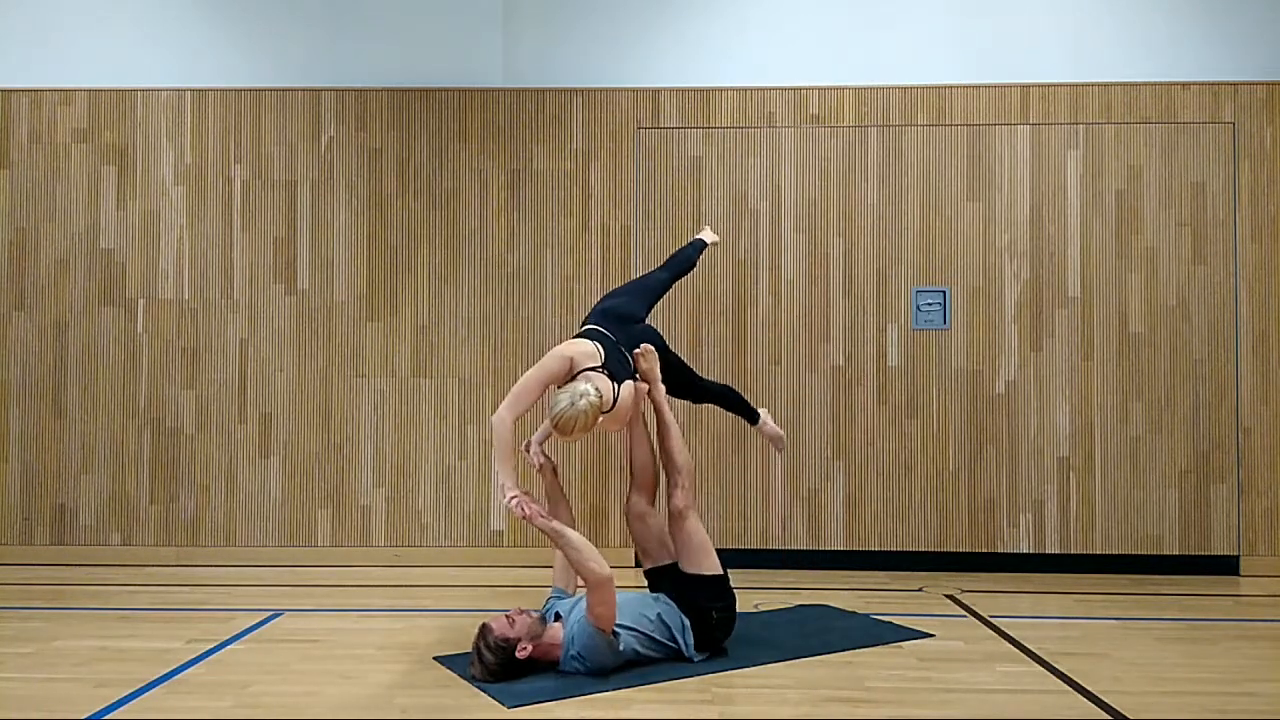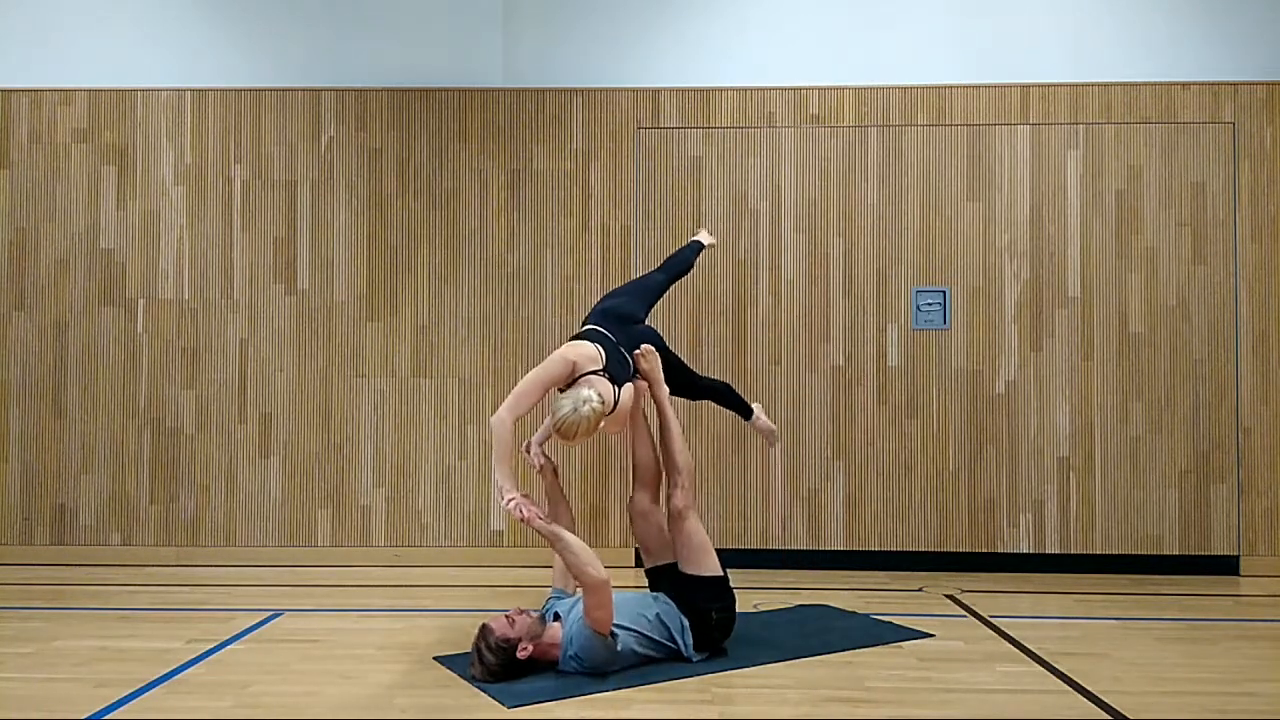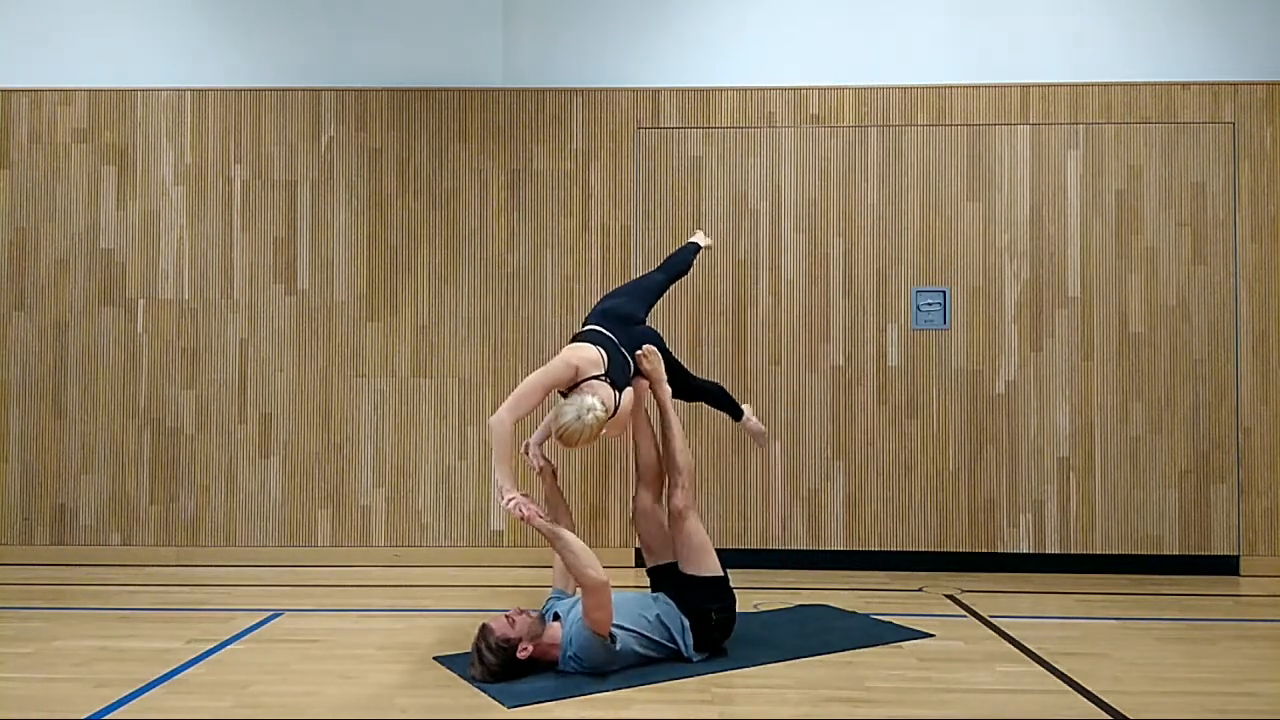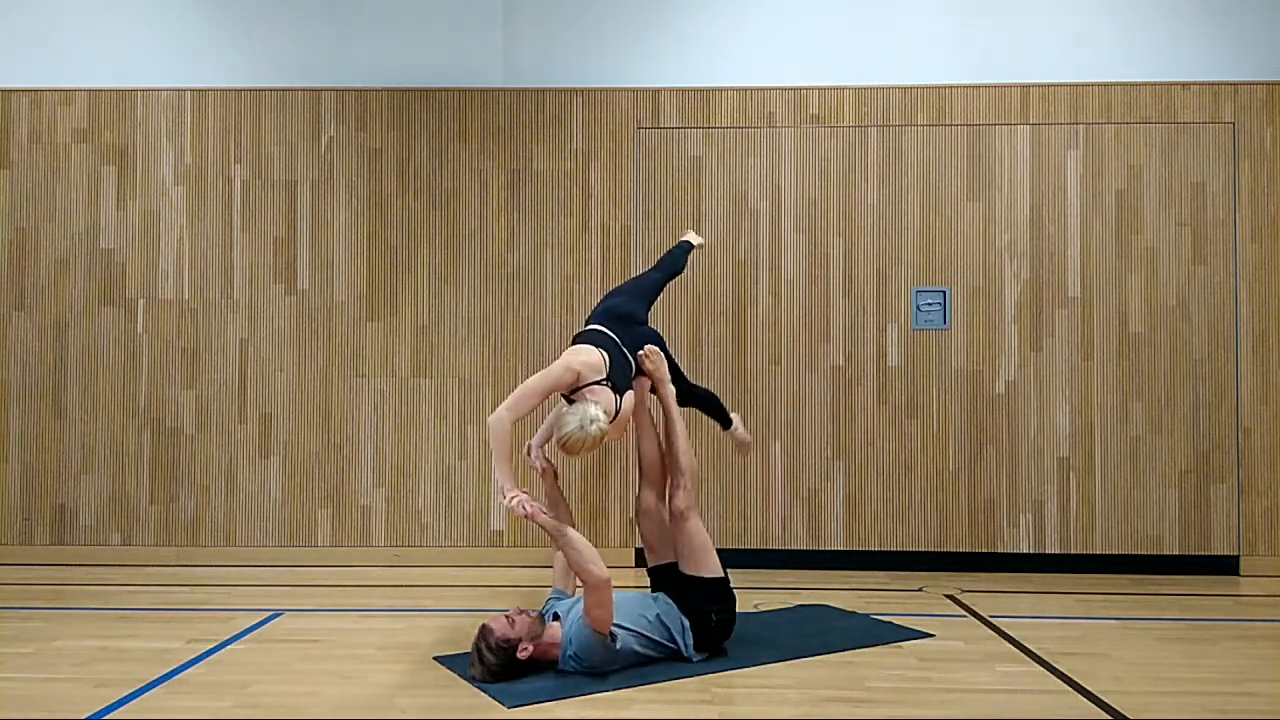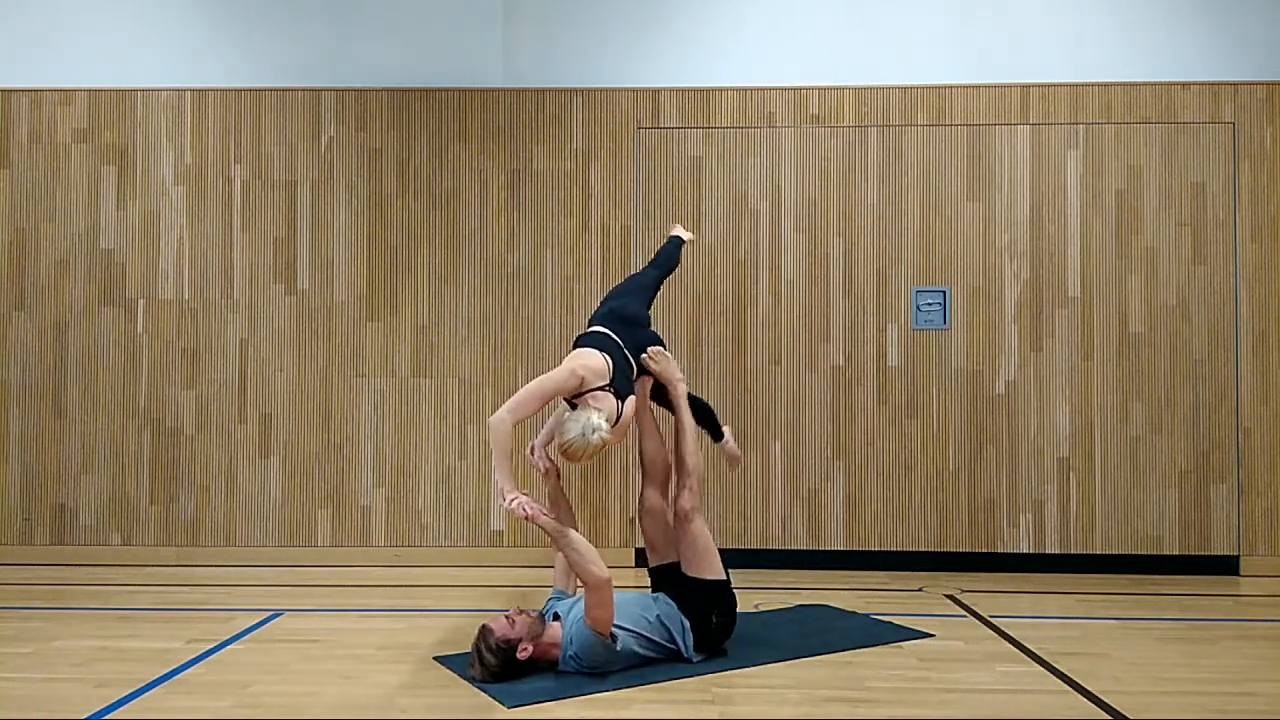
dt=0.1s
person 1, frame 1
left shoulder: (554, 615)
right shoulder: (585, 650)
left elbow: (565, 546)
right elbow: (601, 576)
left wrist: (550, 480)
right wrist: (543, 522)
left hip: (672, 603)
right hip: (702, 619)
right knee: (680, 504)
right ankle: (655, 394)
person 1, frame 2
left shoulder: (553, 615)
right shoulder: (582, 651)
left elbow: (565, 544)
right elbow: (596, 579)
left wrist: (550, 480)
right wrist: (540, 525)
left hip: (671, 605)
right hip: (702, 619)
right knee: (679, 504)
right ankle: (658, 392)
person 1, frame 3
left shoulder: (554, 615)
right shoulder: (582, 651)
left elbow: (565, 545)
right elbow: (596, 581)
left wrist: (549, 482)
right wrist: (540, 524)
left hip: (672, 604)
right hip: (702, 619)
right knee: (680, 504)
right ankle: (660, 392)
person 1, frame 4
left shoulder: (553, 616)
right shoulder: (581, 650)
left elbow: (566, 547)
right elbow: (598, 578)
left wrist: (550, 482)
right wrist: (544, 521)
left hip: (671, 604)
right hip: (702, 620)
right knee: (681, 504)
right ankle: (665, 393)
person 1, frame 5
left shoulder: (555, 615)
right shoulder: (582, 651)
left elbow: (566, 549)
right elbow: (599, 579)
left wrist: (552, 483)
right wrist: (544, 522)
left hip: (671, 604)
right hip: (702, 620)
right knee: (686, 506)
right ankle: (677, 392)
person 2, frame 1
left shoulder: (618, 407)
right shoulder: (565, 357)
right elbow: (502, 417)
right wrist: (508, 487)
left hip: (642, 346)
right hip: (611, 316)
left knee: (699, 390)
right knee: (665, 274)
left ankle: (758, 418)
right ankle: (703, 241)
person 2, frame 2
left shoulder: (620, 408)
right shoulder: (571, 359)
right elbow: (501, 419)
right wrist: (508, 489)
left hip: (643, 347)
right hip: (612, 315)
left knee: (696, 386)
right knee: (663, 275)
left ankle: (751, 413)
right ankle: (700, 242)
person 2, frame 3
left shoulder: (619, 413)
right shoulder: (573, 363)
right elbow: (501, 419)
right wrist: (507, 489)
left hip: (641, 348)
right hip: (612, 316)
left knee: (691, 388)
right knee: (662, 276)
left ankle: (741, 415)
right ankle: (696, 245)
person 2, frame 4
left shoulder: (620, 416)
right shoulder: (578, 366)
right elbow: (499, 419)
right wrist: (508, 488)
left hip: (644, 347)
right hip: (615, 318)
left knee: (685, 394)
right knee: (658, 275)
left ankle: (729, 422)
right ankle: (687, 242)
person 2, frame 5
left shoulder: (621, 419)
right shoulder: (579, 371)
right wrist: (508, 491)
left hip: (644, 351)
right hip: (616, 320)
left knee: (677, 400)
right knee: (654, 273)
left ankle: (719, 434)
right ankle: (678, 239)
